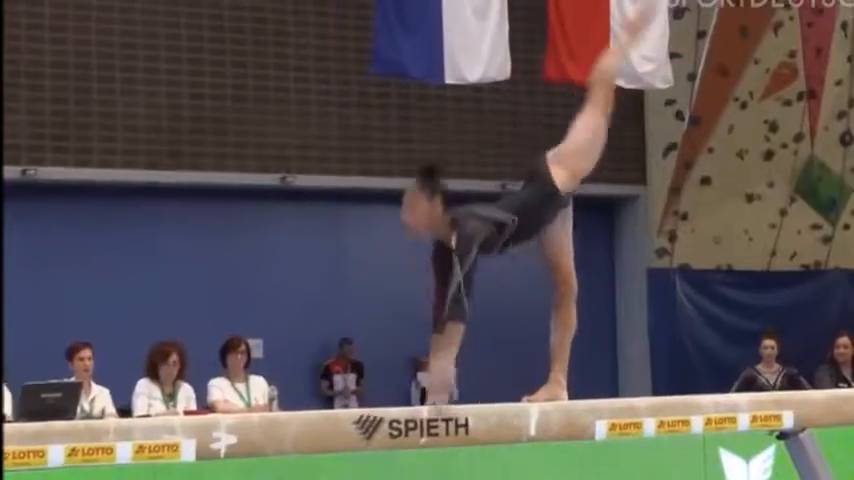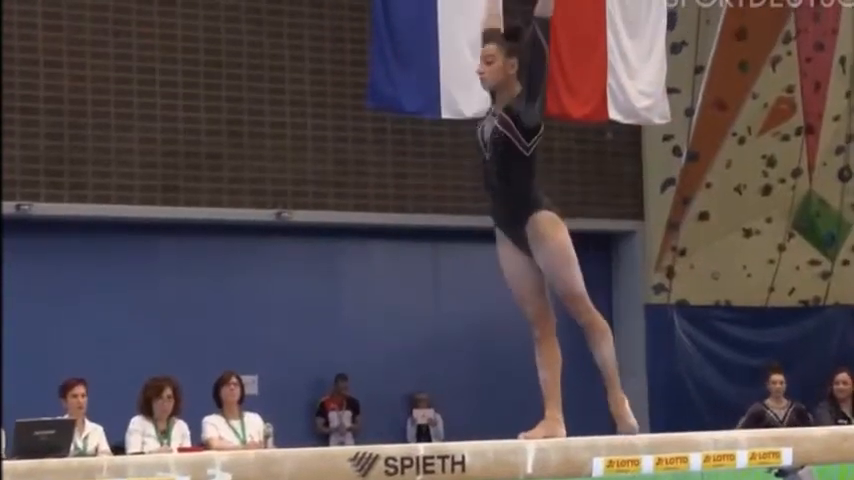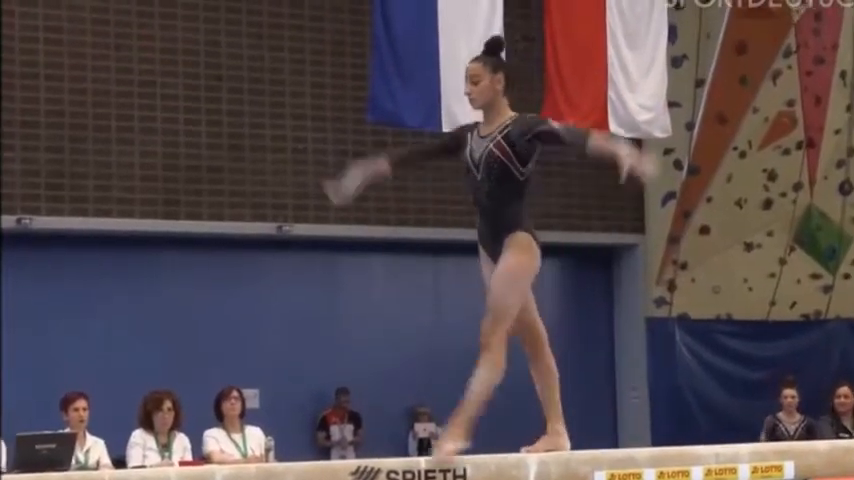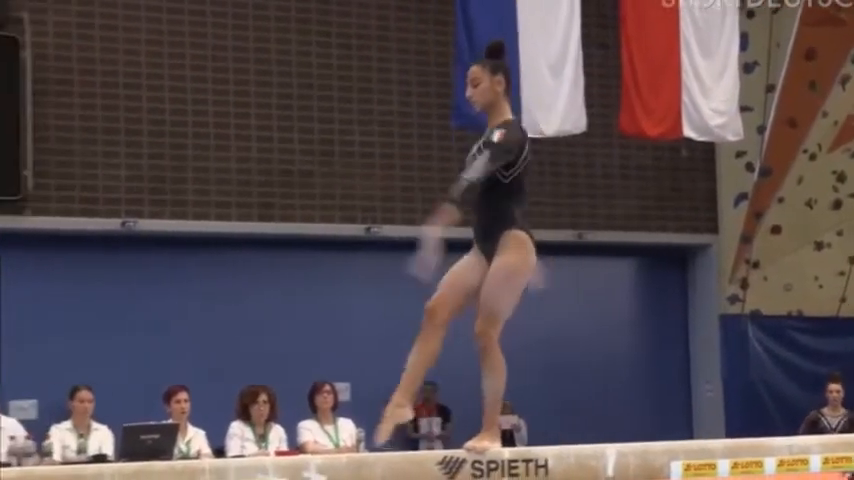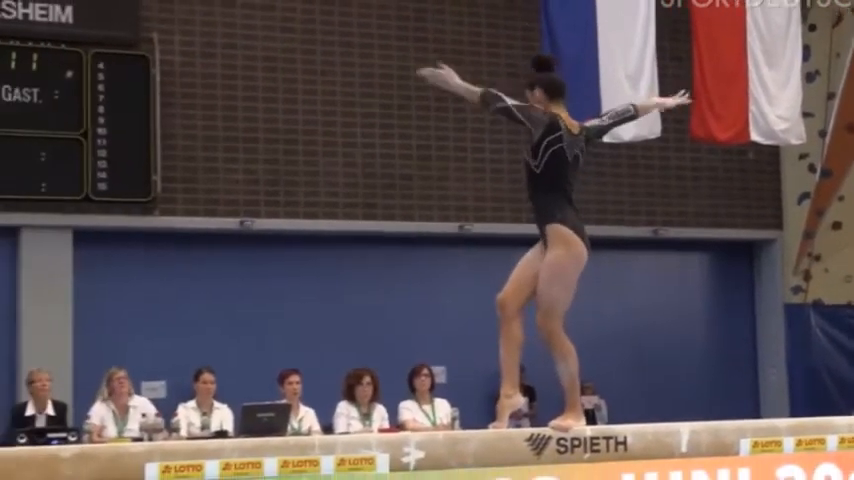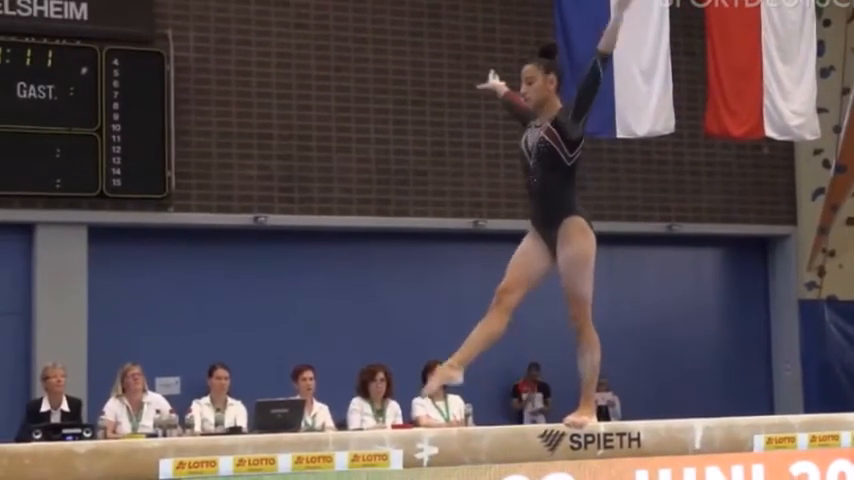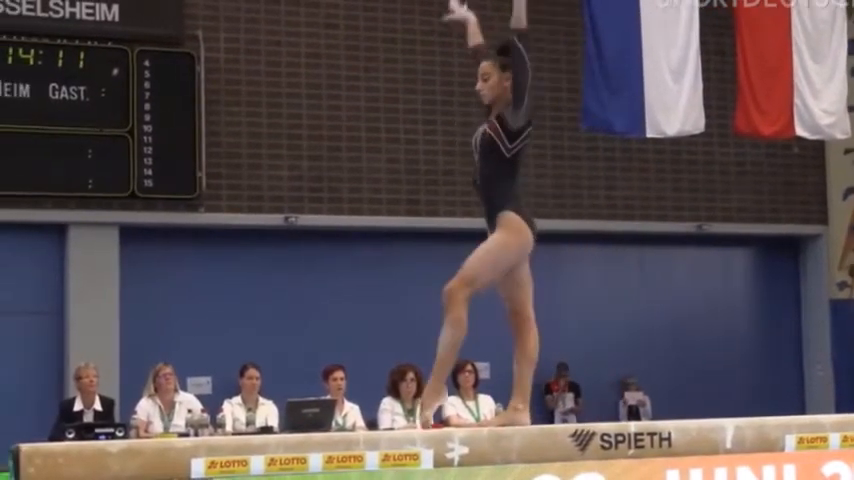
dt=0.7s
person 1, frame 1
left shoulder: (464, 231)
right shoulder: (444, 247)
left elbow: (457, 305)
right elbow: (444, 310)
left wrist: (443, 366)
right wrist: (438, 367)
left hip: (552, 181)
right hip: (549, 202)
right knee: (565, 290)
left ankle: (630, 31)
right ankle: (557, 382)
person 1, frame 2
left shoulder: (526, 103)
right shoulder: (496, 106)
left elbow: (537, 44)
right elbow: (492, 40)
left hip: (538, 220)
right hip: (507, 229)
left knee: (581, 308)
right knee: (539, 322)
left ankle: (616, 397)
right ankle: (553, 417)
person 1, frame 3
left shoulder: (526, 127)
right shoulder: (469, 135)
left elbow: (573, 136)
right elbow: (417, 152)
left wrist: (620, 150)
right wrist: (364, 171)
left hip: (519, 243)
right hip: (490, 245)
left knee: (491, 336)
right knee: (532, 340)
left ankle: (459, 427)
right ankle: (556, 431)
person 1, frame 4
left shoulder: (506, 134)
right shoulder: (495, 134)
left elbow: (469, 182)
left wrist: (434, 231)
left hip: (512, 245)
right hip: (486, 247)
left knee: (485, 335)
right knee: (435, 313)
left ankle: (490, 432)
right ankle: (401, 402)
person 1, frame 5
left shoulder: (547, 124)
right shoulder: (581, 131)
left elbow: (498, 102)
right elbow: (621, 114)
left wrist: (455, 84)
right wrist: (663, 103)
left hip: (565, 236)
right hip: (552, 236)
left knee: (549, 324)
right knee: (507, 304)
left ankle: (575, 411)
right ankle: (510, 392)
person 1, frame 6
left shoulder: (570, 117)
right shoulder: (534, 122)
left elbow: (596, 72)
right elbow: (519, 104)
right wrist: (500, 89)
left hip: (571, 228)
right hip: (539, 231)
left knee: (580, 316)
right knee: (505, 297)
left ankle: (587, 406)
right ankle: (454, 368)
person 1, frame 7
left shoulder: (516, 112)
right shoulder: (496, 114)
left elbow: (520, 59)
right elbow: (482, 58)
left hip: (512, 225)
right hip: (506, 227)
left knee: (455, 293)
right knee: (521, 318)
left ankle: (435, 388)
right ankle: (519, 406)
